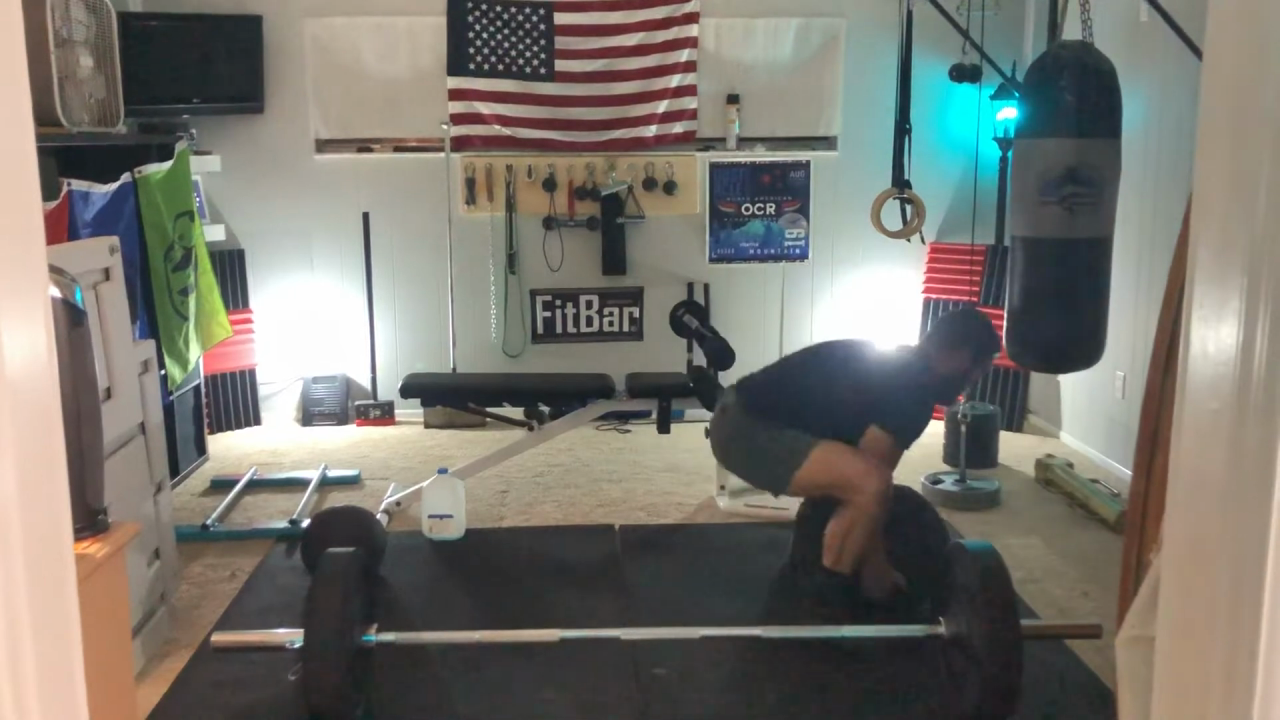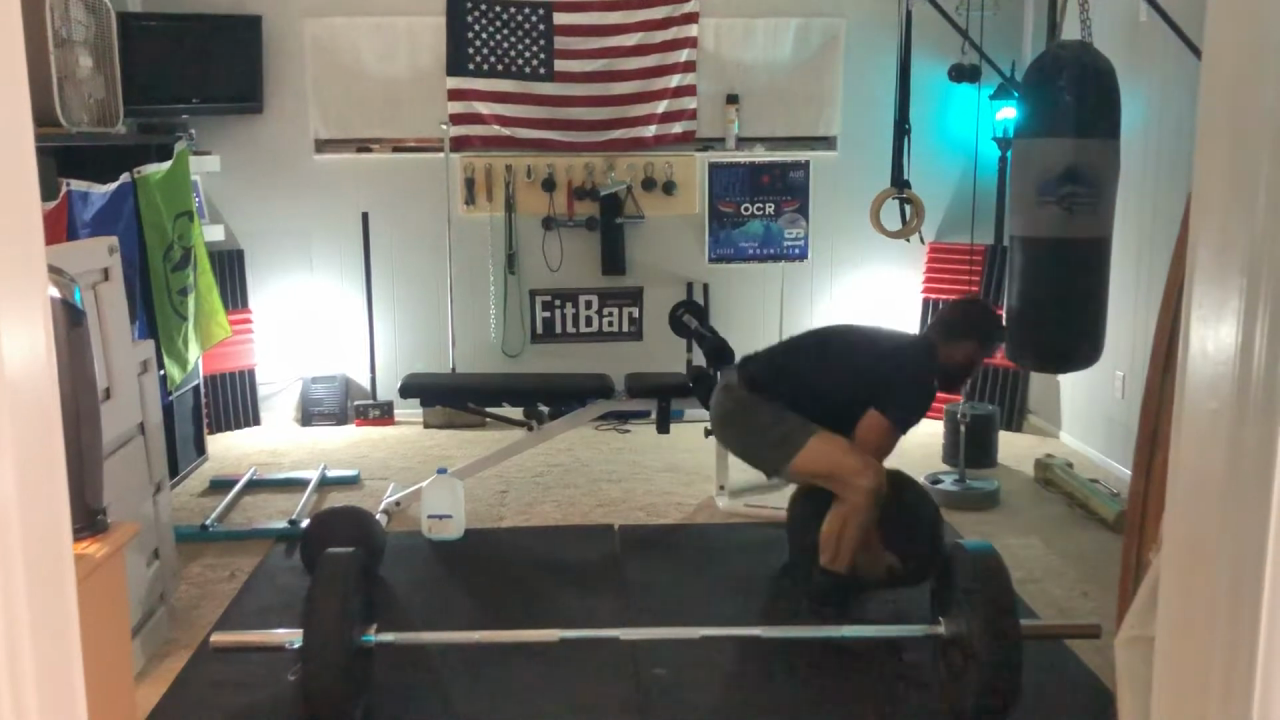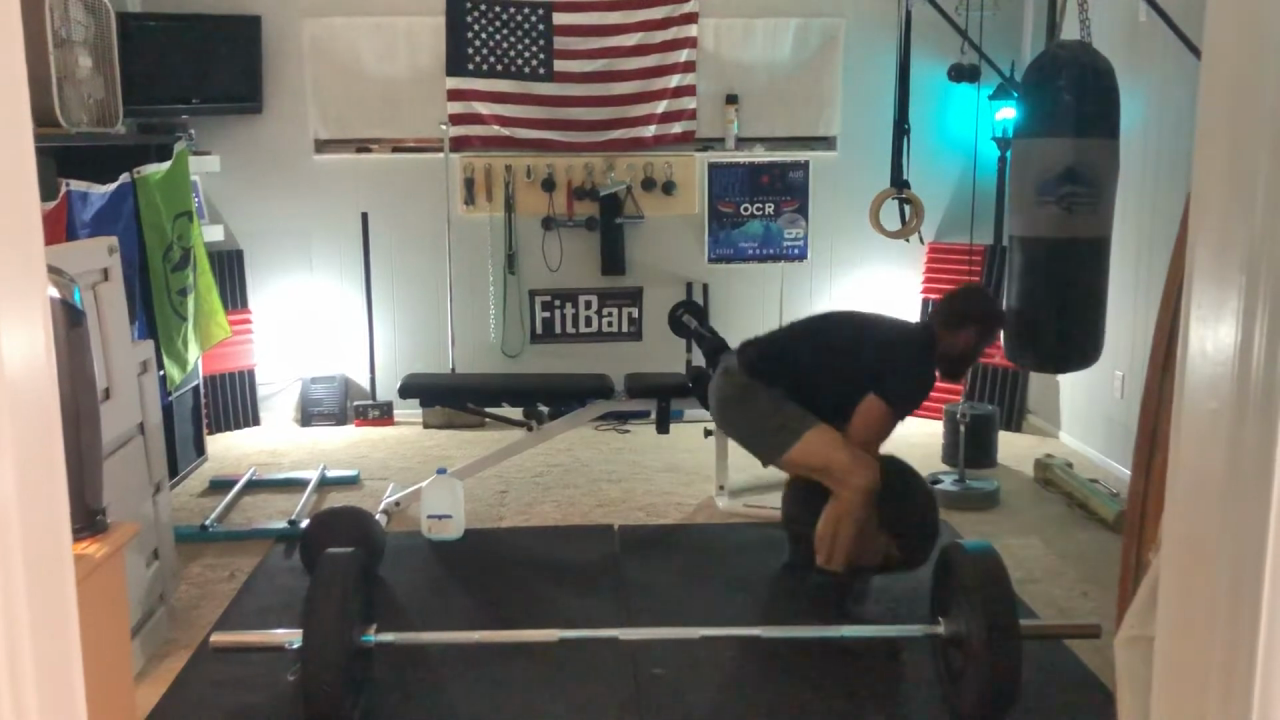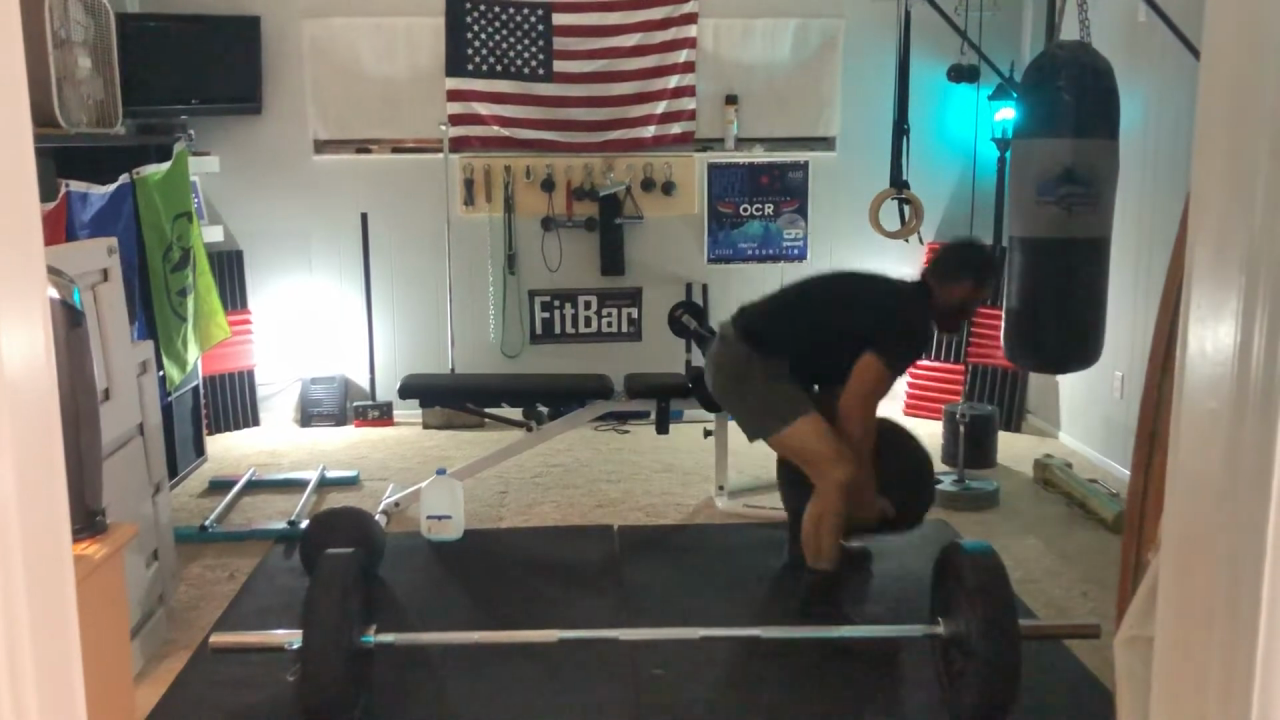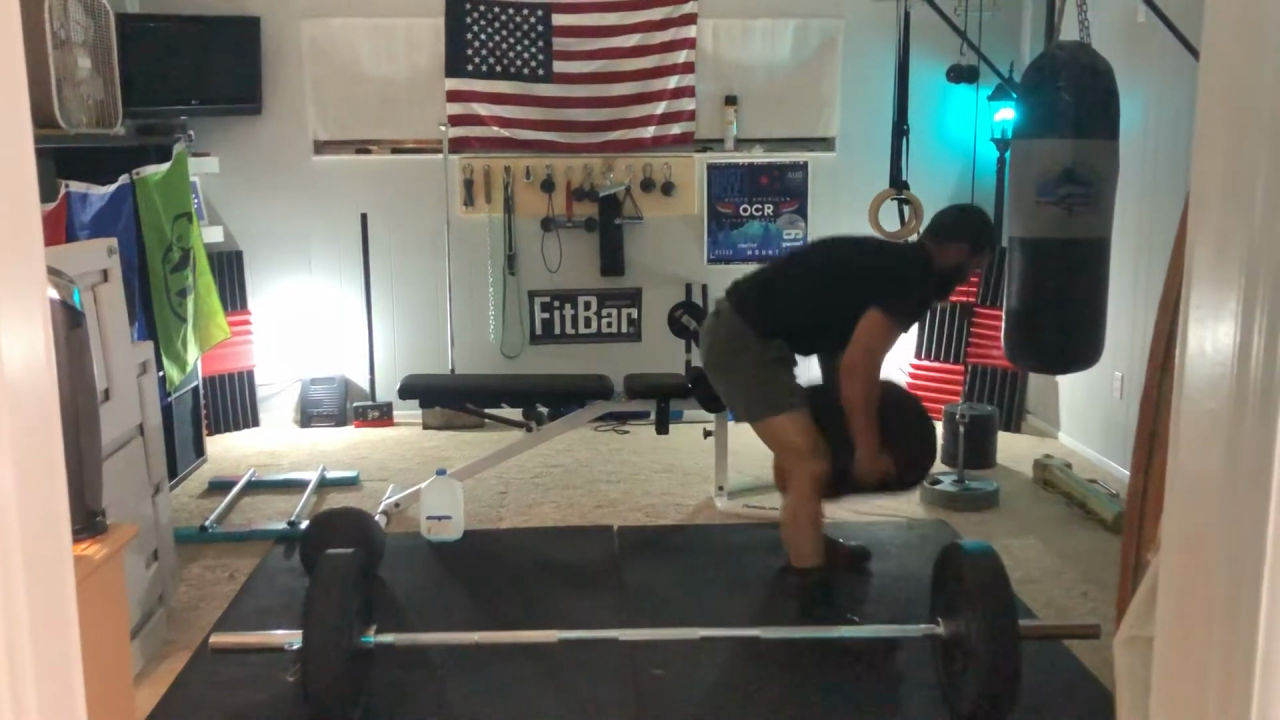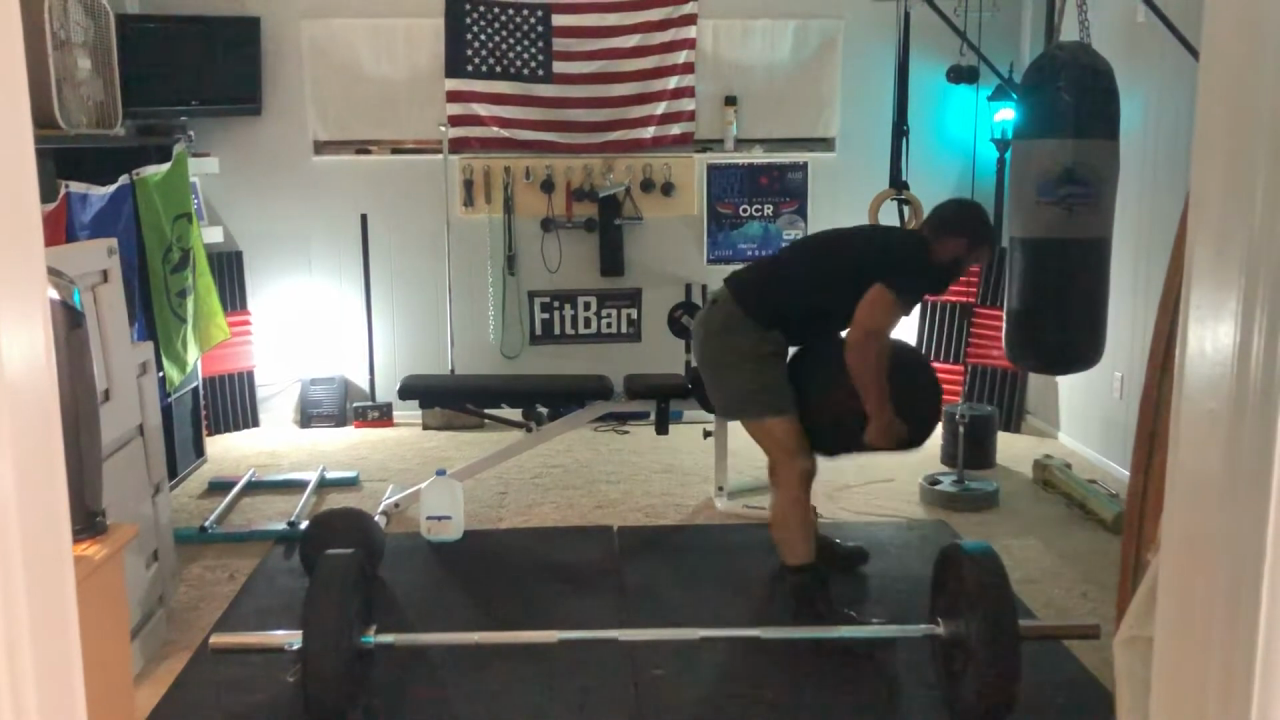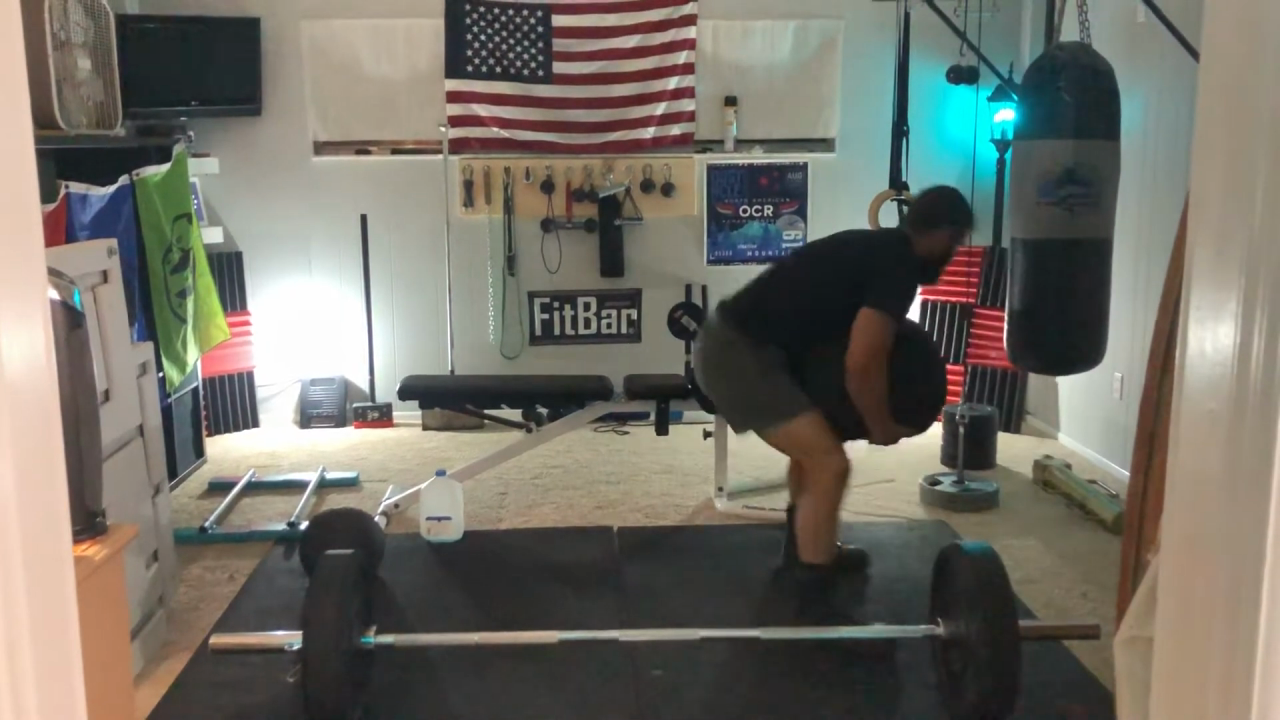
dt=0.1s
person 1, frame 1
left shoulder: (893, 364)
right shoulder: (911, 394)
left elbow: (860, 464)
right elbow: (870, 483)
right wrist: (876, 566)
left hip: (742, 415)
right hip: (745, 430)
right knee: (870, 485)
person 1, frame 2
left shoulder: (902, 356)
right shoulder: (914, 383)
left elbow: (856, 451)
right elbow: (860, 468)
right wrist: (872, 550)
left hip: (743, 394)
right hip: (747, 410)
right knee: (863, 482)
right ankle: (824, 605)
person 1, frame 3
left shoulder: (900, 341)
right shoulder: (914, 367)
right elbow: (858, 449)
right wrist: (869, 538)
left hip: (742, 379)
right hip: (747, 393)
right knee: (858, 478)
person 1, frame 4
left shoulder: (894, 299)
right shoulder: (909, 323)
left elbow: (846, 395)
right elbow: (854, 409)
right wrist: (866, 497)
left hip: (742, 350)
right hip: (747, 363)
left knee: (807, 452)
right knee: (837, 473)
left ankle: (813, 547)
person 1, frame 5
left shoulder: (893, 263)
right shoulder: (913, 280)
left elbow: (847, 352)
right elbow: (857, 366)
right wrist: (869, 452)
left hip: (738, 326)
right hip: (743, 338)
left knee: (798, 447)
right knee: (810, 467)
left ankle: (807, 542)
person 1, frame 6
left shoulder: (891, 249)
right shoulder: (912, 264)
left elbow: (857, 334)
right elbow: (862, 338)
right wrist: (882, 418)
left hip: (734, 320)
right hip: (738, 338)
right knee: (792, 466)
left ankle: (806, 544)
right ankle: (811, 607)
person 1, frame 7
left shoulder: (875, 249)
right shoulder: (898, 268)
right elbow: (861, 362)
right wrist: (881, 425)
left hip: (735, 340)
right hip: (739, 354)
left knee: (812, 443)
right knee: (828, 464)
left ankle: (803, 545)
